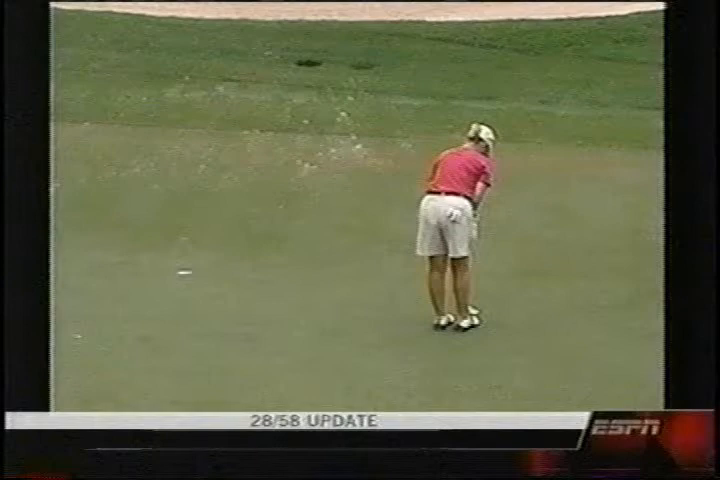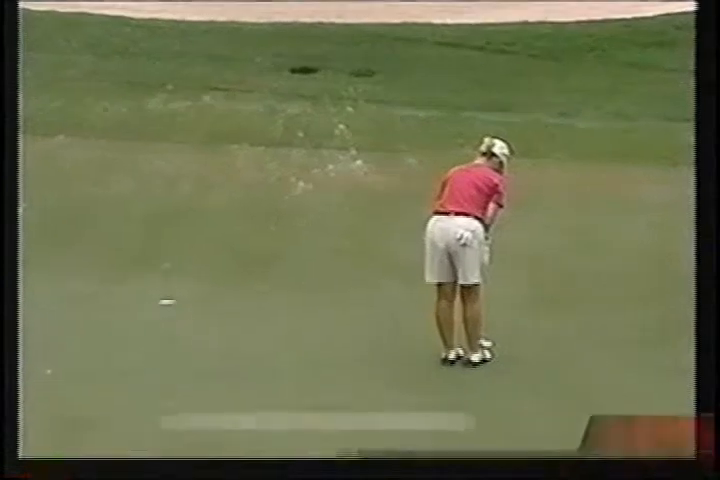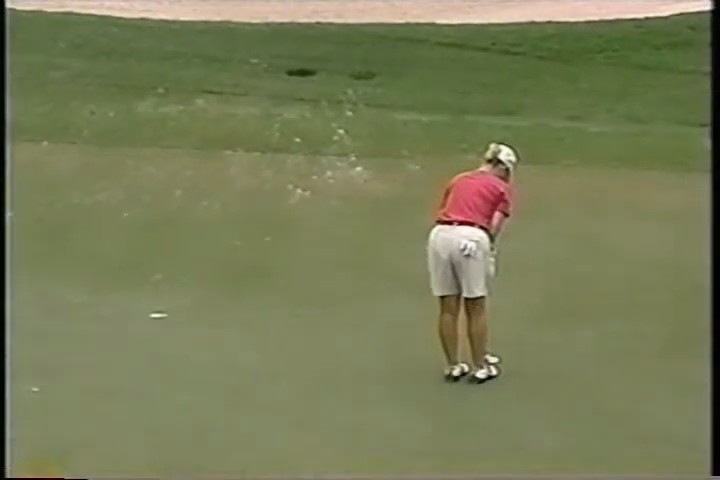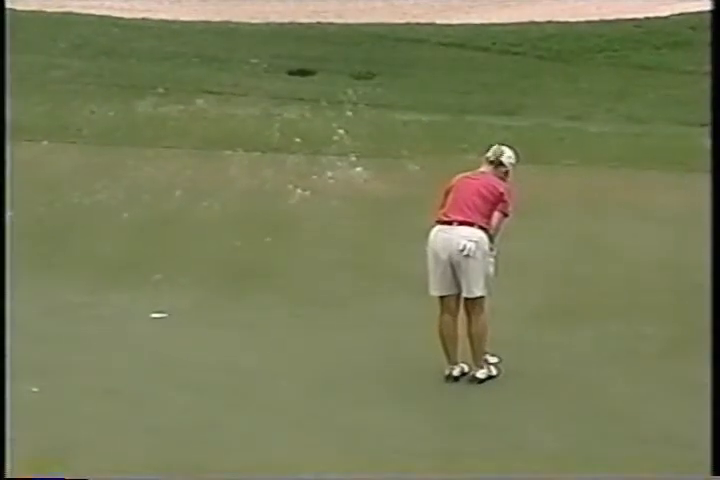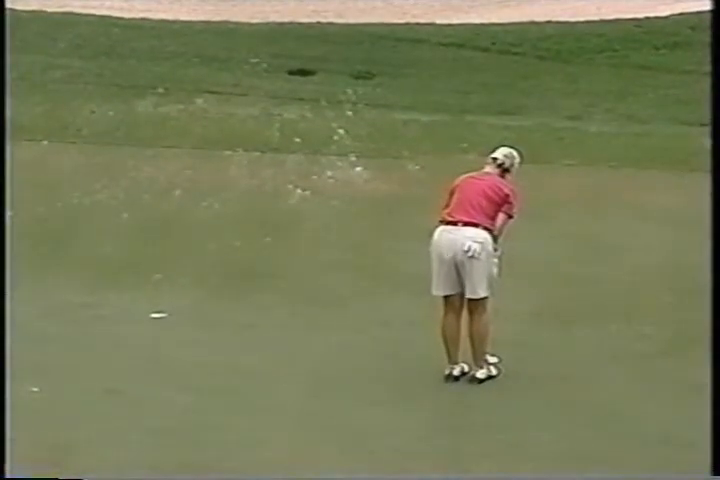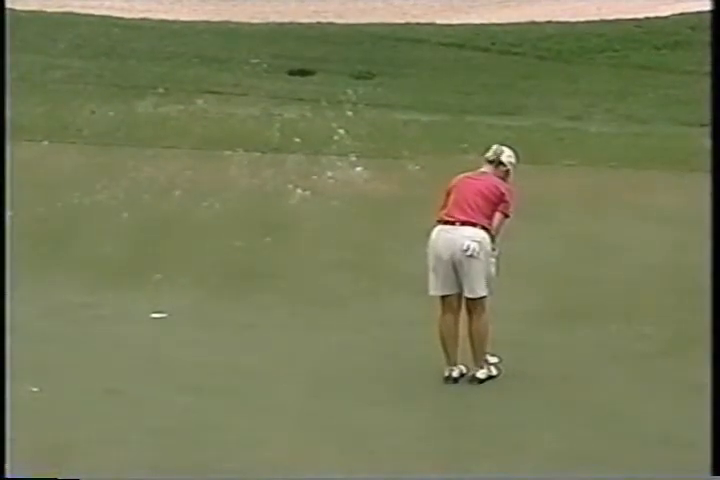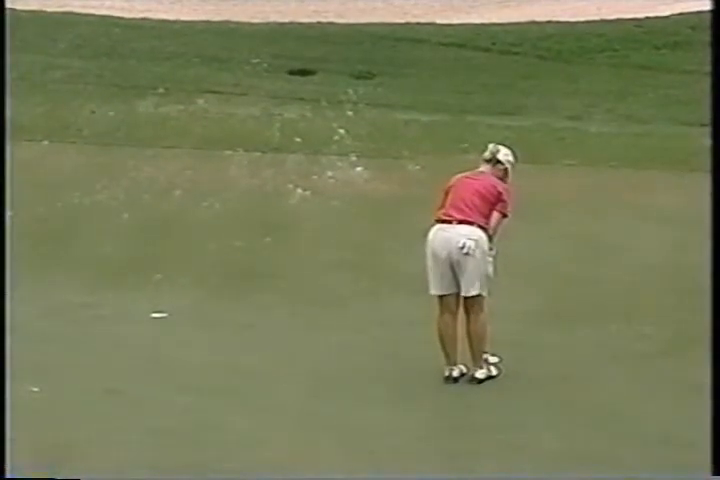
dt=0.4s
person 1, frame 1
left shoulder: (444, 155)
right shoulder: (484, 162)
right elbow: (477, 196)
right wrist: (471, 214)
left hip: (430, 204)
right hip: (456, 207)
left knee: (436, 266)
right knee: (461, 267)
left ankle: (441, 316)
right ankle: (463, 318)
person 1, frame 2
left shoulder: (453, 172)
right shoulder: (496, 180)
right elbow: (489, 217)
right wrist: (483, 237)
left hip: (437, 226)
right hip: (466, 229)
left knee: (444, 295)
right knee: (471, 296)
left ankle: (449, 350)
right ankle: (474, 352)
person 1, frame 3
left shoulder: (457, 180)
right shoulder: (502, 188)
right elbow: (494, 227)
right wrist: (488, 247)
left hip: (440, 235)
right hip: (471, 239)
left knee: (448, 308)
right knee: (476, 309)
left ankle: (453, 366)
right ankle: (480, 368)
person 1, frame 4
left shoulder: (457, 180)
right shoulder: (501, 188)
right elbow: (493, 227)
right wrist: (488, 248)
left hip: (439, 236)
right hip: (470, 240)
left knee: (448, 308)
right knee: (476, 309)
left ankle: (453, 366)
right ankle: (480, 367)
person 1, frame 5
left shoulder: (462, 180)
right shoulder: (507, 190)
right elbow: (498, 228)
right wrist: (492, 249)
left hip: (444, 236)
right hip: (474, 239)
left knee: (451, 308)
right knee: (478, 309)
left ankle: (453, 366)
right ankle: (480, 367)
person 1, frame 6
left shoulder: (458, 180)
right shoulder: (503, 189)
right elbow: (495, 228)
right wrist: (489, 248)
left hip: (441, 236)
right hip: (472, 239)
left knee: (449, 309)
right knee: (477, 309)
left ankle: (452, 368)
right ankle: (481, 368)
person 1, frame 7
left shoulder: (456, 180)
right shoulder: (500, 188)
right elbow: (492, 227)
right wrist: (487, 249)
left hip: (439, 235)
right hip: (469, 238)
left knee: (447, 309)
right knee: (475, 309)
left ankle: (452, 367)
right ankle: (479, 368)
